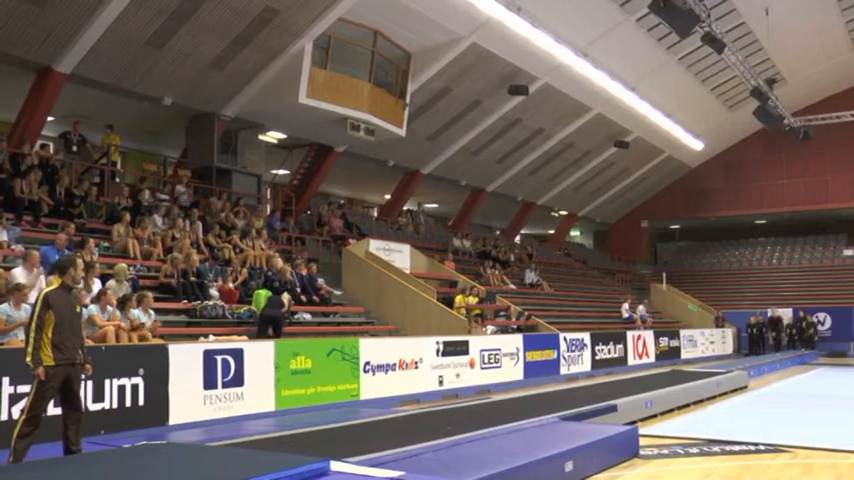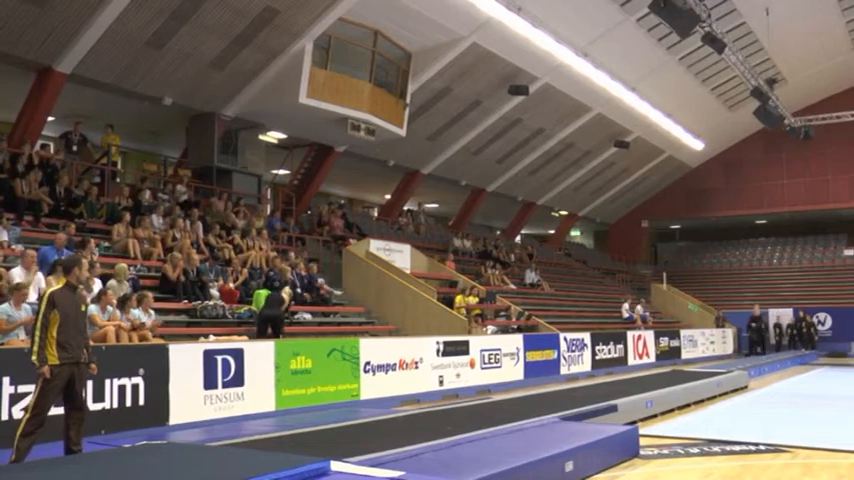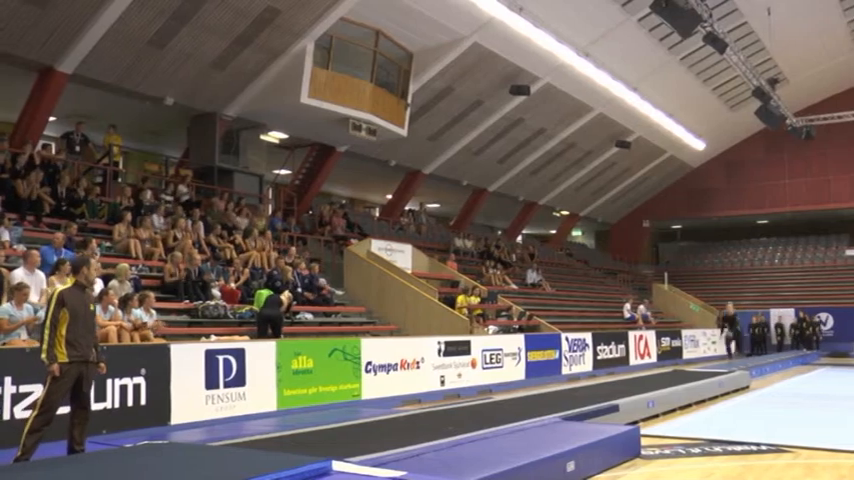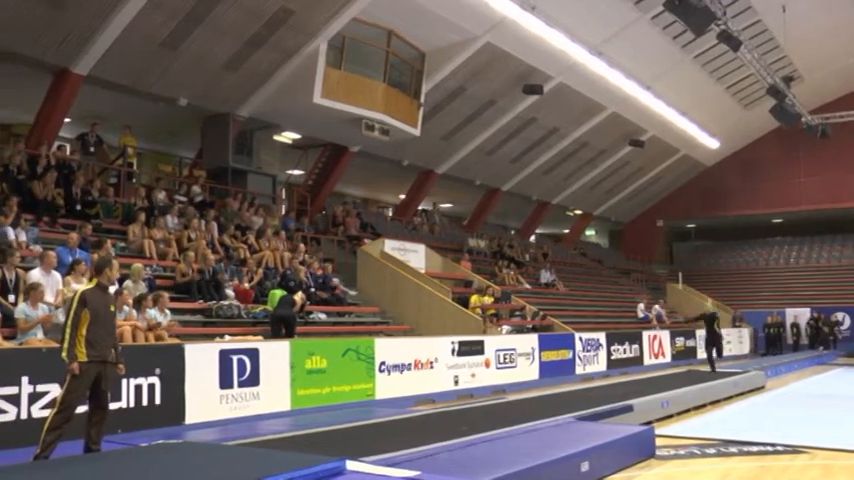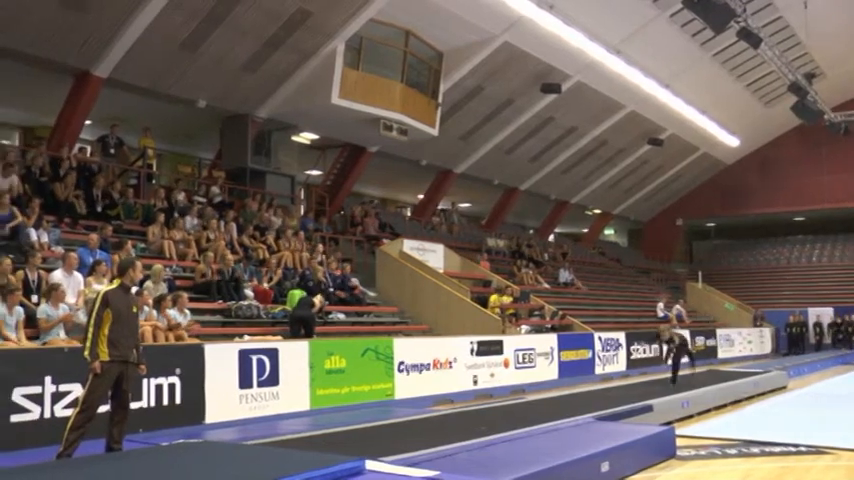
dt=0.5s
person 1, frame 1
left shoulder: (75, 299)
right shoulder: (48, 295)
right elbow: (34, 330)
left wrist: (85, 359)
right wrist: (35, 362)
left hip: (73, 365)
right hip: (51, 365)
left knee: (74, 411)
right knee: (33, 413)
left ankle: (73, 453)
right ankle: (15, 459)
person 1, frame 2
left shoulder: (80, 299)
right shoulder: (53, 295)
right elbow: (40, 329)
left wrist: (90, 359)
right wrist: (41, 361)
left hip: (78, 364)
right hip: (56, 364)
left knee: (77, 410)
right knee: (37, 412)
left ankle: (74, 452)
right ankle: (17, 458)
person 1, frame 3
left shoulder: (89, 298)
right shoulder: (62, 294)
right elbow: (49, 327)
left wrist: (98, 358)
right wrist: (50, 359)
left hip: (86, 363)
right hip: (64, 362)
left knee: (82, 409)
right knee: (46, 409)
left ankle: (76, 451)
right ankle: (23, 456)
person 1, frame 4
left shoulder: (110, 299)
right shoulder: (84, 294)
right elbow: (70, 326)
left wrist: (118, 359)
right wrist: (70, 358)
left hip: (105, 362)
right hip: (84, 361)
left knee: (100, 408)
right knee: (65, 407)
left ankle: (93, 450)
right ankle: (42, 454)
person 1, frame 5
left shoulder: (133, 300)
right shoulder: (107, 294)
right elbow: (93, 326)
left wrist: (139, 359)
right wrist: (92, 357)
left hip: (127, 362)
right hip: (106, 360)
left knee: (121, 408)
right knee: (88, 406)
left ankle: (114, 448)
right ankle: (65, 452)
